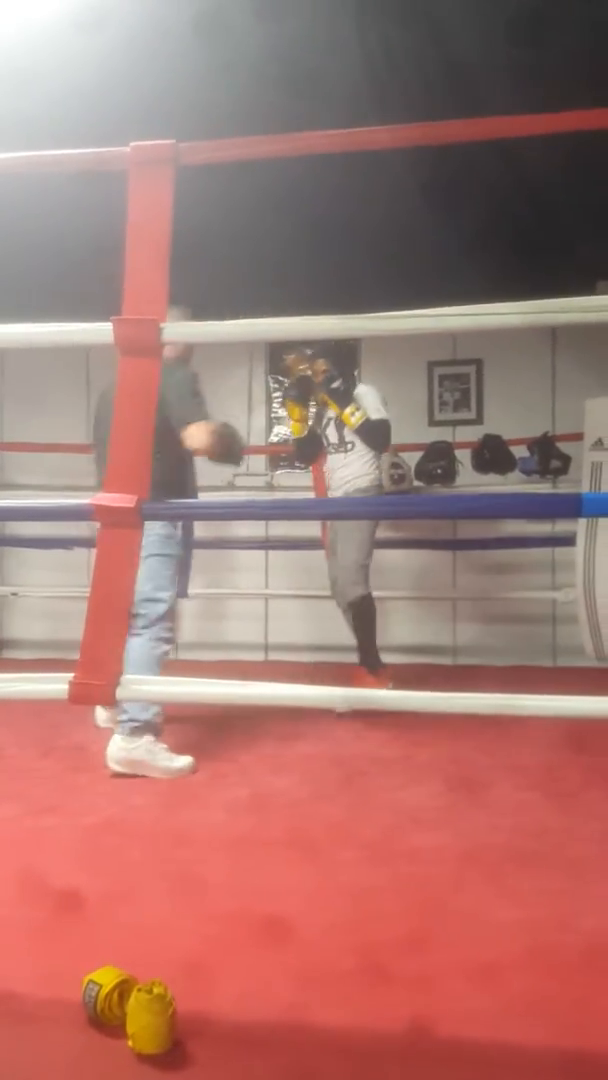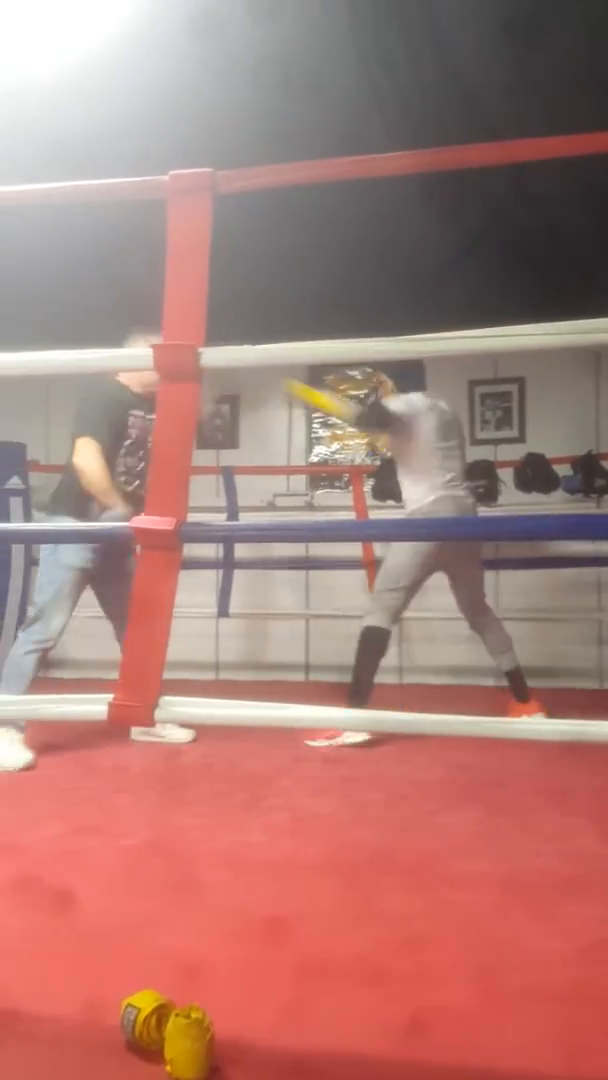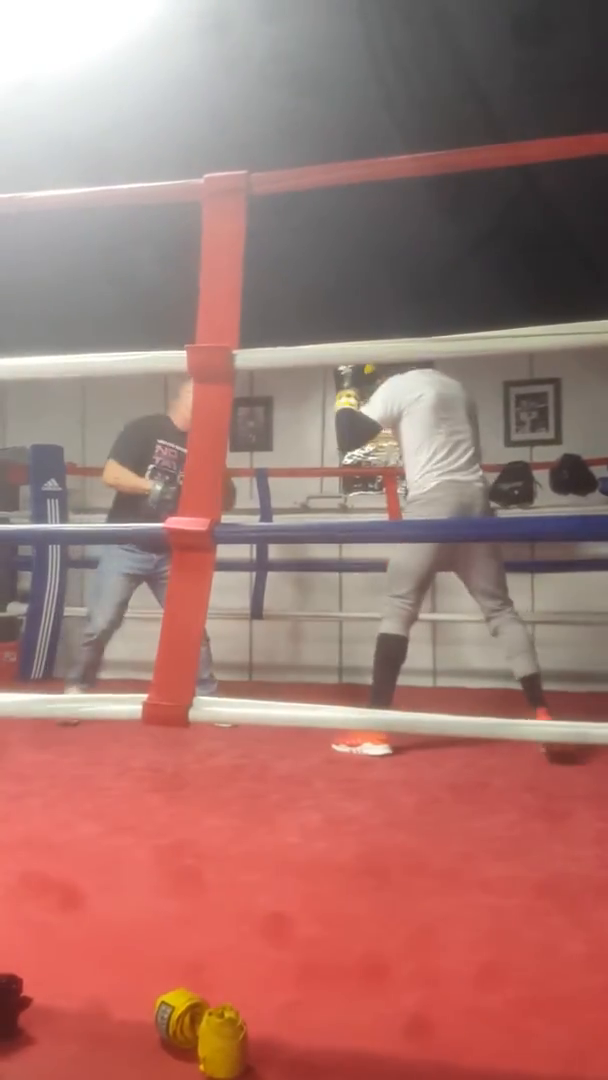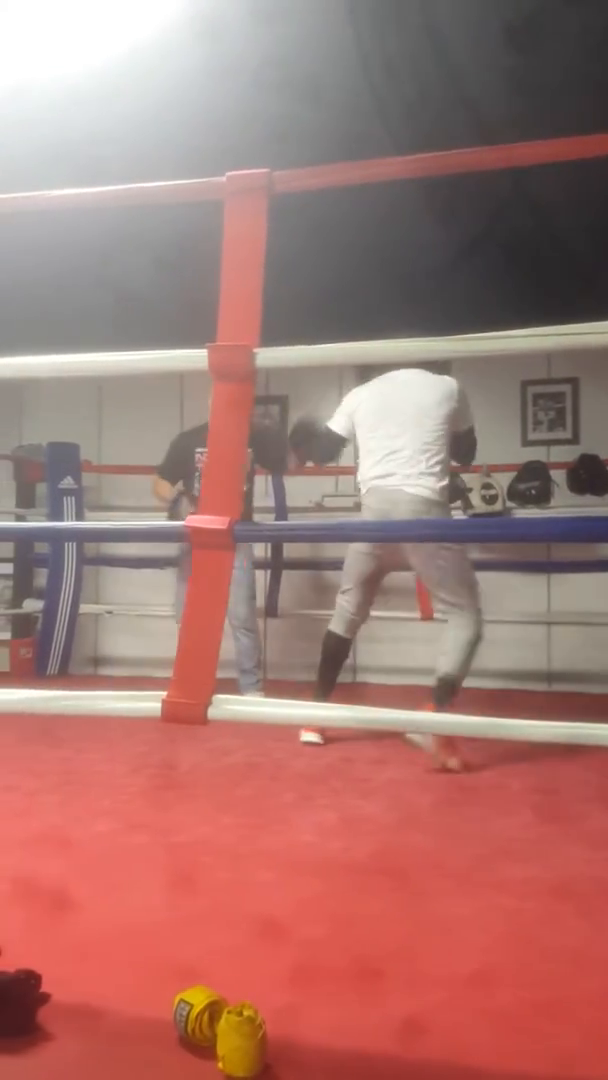
dt=1s
person 1, frame 1
right shoulder: (174, 374)
left elbow: (107, 443)
right elbow: (199, 438)
right wrist: (227, 440)
right hip: (145, 517)
left knee: (135, 615)
right knee: (154, 622)
left ankle: (115, 704)
right ankle: (133, 737)
person 1, frame 2
left shoulder: (148, 404)
right shoulder: (106, 397)
right elbow: (86, 458)
right wrist: (118, 513)
left hip: (114, 538)
right hip: (73, 531)
right knee: (45, 630)
person 1, frame 3
right shoulder: (143, 430)
left elbow: (225, 502)
right elbow: (111, 475)
left wrist: (224, 487)
right wrist: (156, 488)
left hip: (169, 552)
right hip: (124, 547)
right knee: (99, 626)
left ankle: (206, 698)
right ankle: (79, 688)
person 1, frame 4
left shoulder: (255, 437)
right shoulder: (189, 440)
left elbow: (285, 462)
right elbow: (159, 485)
right wrist: (175, 500)
left hip: (237, 542)
left knee: (242, 618)
left ankle: (252, 692)
person 2, frame 1
left shoulder: (364, 394)
right shoulder: (323, 407)
left elbow: (380, 440)
right elbow: (305, 455)
left wrist: (343, 404)
right wrist: (296, 408)
left hip: (362, 497)
right hip: (337, 501)
left knee: (352, 578)
right knee: (341, 586)
left ankle: (373, 673)
right ankle: (370, 667)
person 2, frame 2
left shoulder: (411, 404)
right shoulder: (444, 410)
left elbow: (372, 418)
left hip: (428, 518)
right hip: (462, 515)
left knee: (382, 606)
right knee: (478, 611)
right ankle: (525, 702)
person 2, frame 3
left shoulder: (397, 385)
right shoulder: (455, 388)
left elbow: (350, 438)
left wrist: (348, 393)
left hip: (433, 504)
right hip: (476, 502)
left knee: (398, 609)
right knee: (500, 608)
left ankle: (376, 729)
right ankle: (539, 714)
person 2, frame 4
left shoulder: (361, 394)
right shoulder: (448, 387)
left elbow: (322, 452)
right elbow: (465, 453)
left wrist: (308, 433)
left hip: (376, 509)
right hip: (425, 510)
left knee: (348, 609)
right knee: (464, 615)
